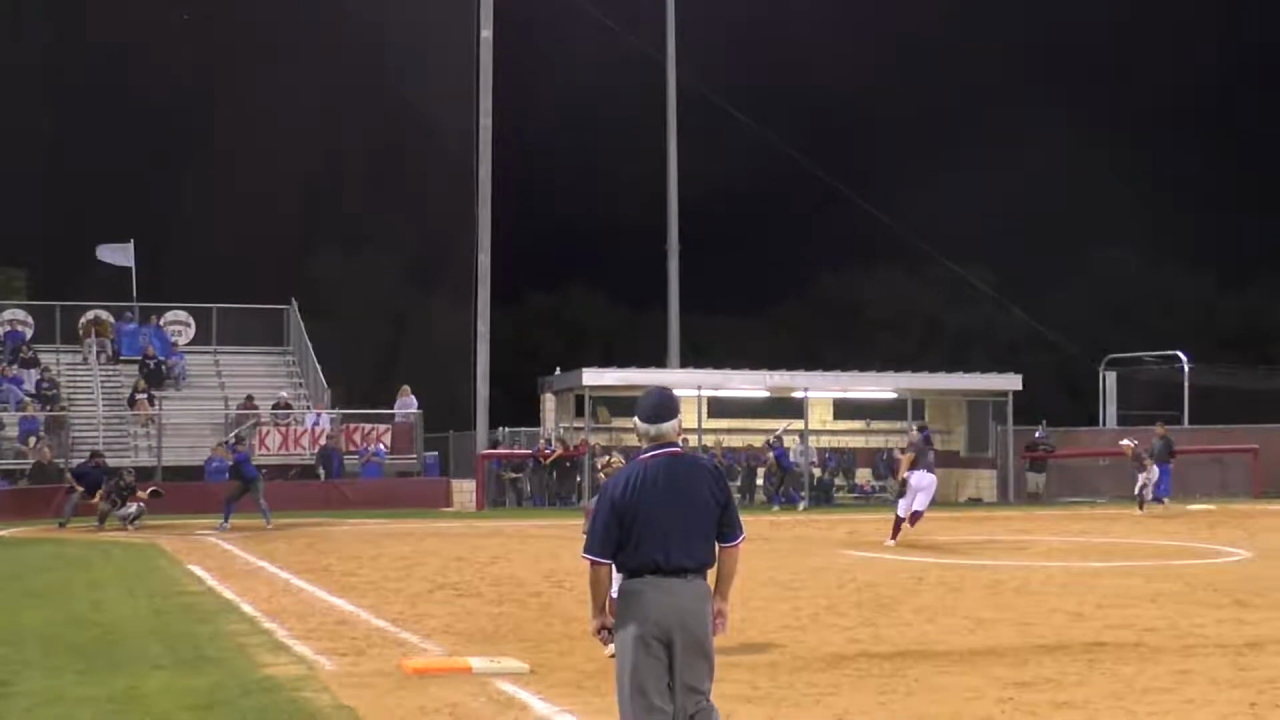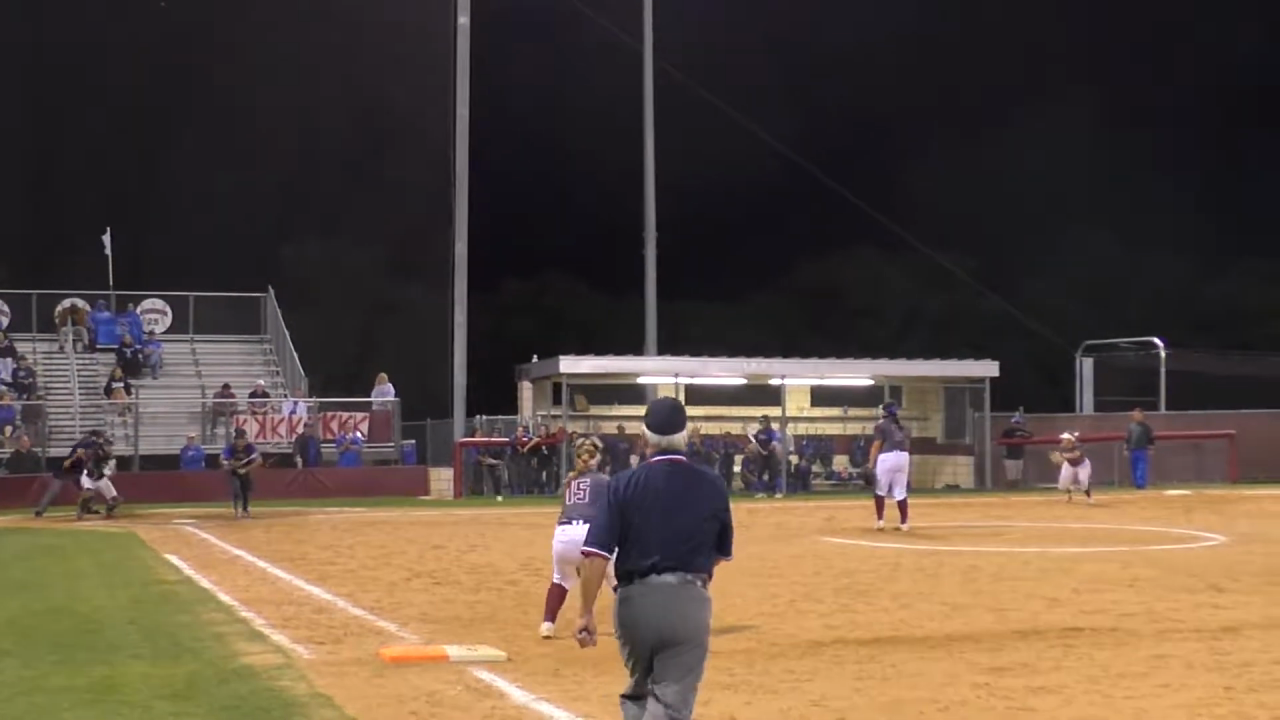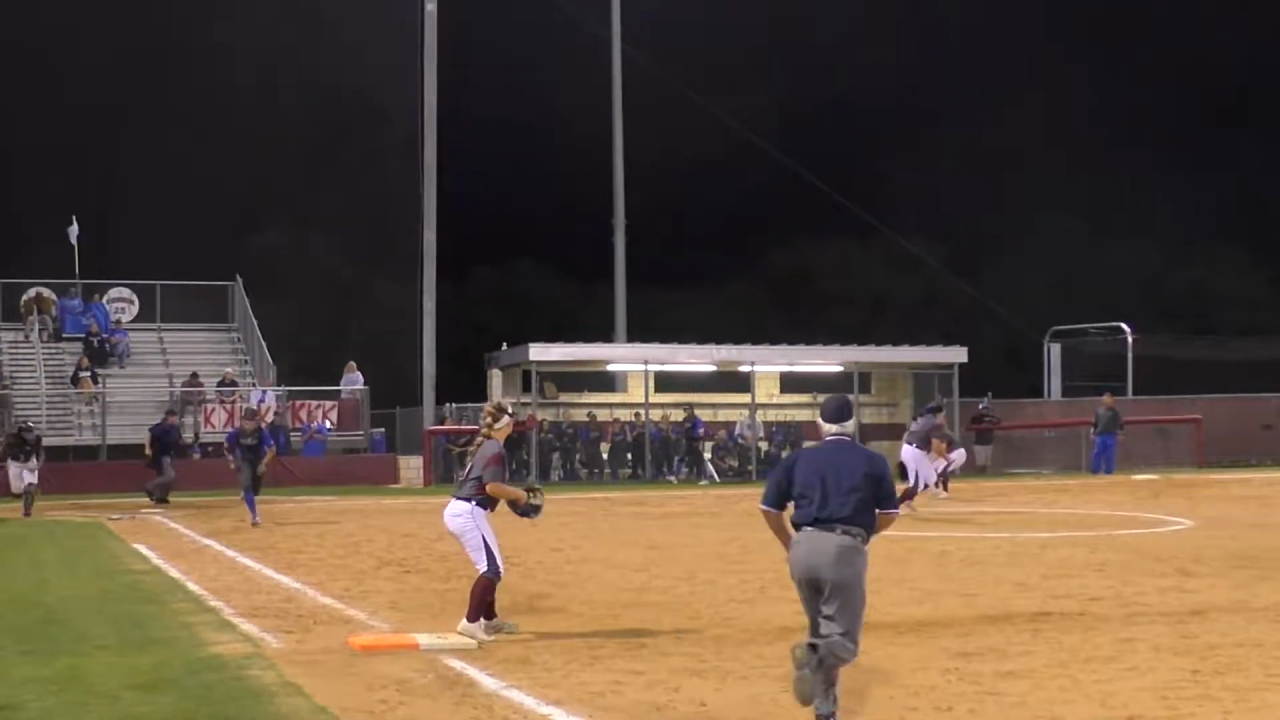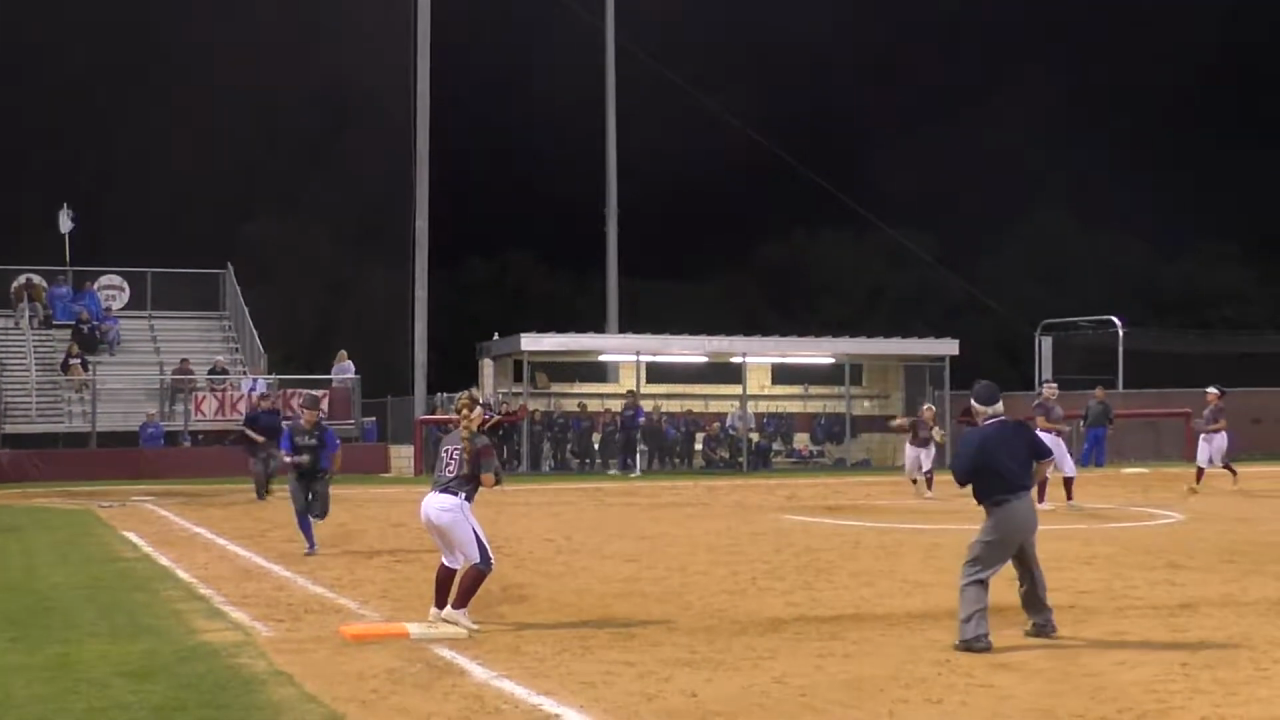
dt=1s
person 1, frame 1
left shoulder: (621, 481)
right shoulder: (709, 473)
left elbow: (601, 560)
right elbow: (730, 544)
left wrist: (599, 612)
right wrist: (721, 598)
left hip: (641, 599)
right hip: (694, 596)
person 1, frame 2
left shoulder: (623, 485)
right shoulder: (713, 486)
left elbow: (596, 552)
right elbow: (721, 554)
left wrist: (586, 613)
left hip: (636, 600)
right hip: (689, 602)
left knee: (638, 693)
person 1, frame 3
left shoulder: (800, 458)
right shoulder: (872, 461)
left elbow: (769, 506)
right elbow: (887, 515)
left wrist: (789, 544)
left hip: (804, 549)
right hip: (846, 551)
left knee: (821, 630)
right knee: (842, 641)
right ankle: (812, 657)
person 1, frame 4
left shoulder: (973, 439)
right shoulder: (1021, 430)
left elbow: (961, 478)
right elbow: (1047, 459)
left hip: (1001, 515)
right hip: (1025, 509)
left knee: (973, 574)
right knee: (1028, 567)
left ankle: (975, 635)
right ankle: (1043, 622)
person 2, frame 1
left shoulder: (596, 501)
right shoulder: (637, 493)
left elbow: (593, 536)
left hip: (619, 548)
right hip: (645, 545)
left knee: (617, 592)
left ankle: (616, 641)
person 2, frame 2
left shoulder: (570, 481)
right shoulder: (605, 481)
left hip: (564, 534)
left knee: (560, 580)
right knee: (618, 580)
left ankle: (548, 624)
person 2, frame 3
left shoulder: (487, 446)
right shoulder: (495, 450)
right elbow: (492, 487)
left wrist: (513, 495)
right wrist: (518, 494)
left hip: (459, 511)
right hip: (468, 513)
left knee: (492, 567)
right knee: (492, 569)
left ankle: (489, 619)
right ankle: (471, 623)
person 2, frame 4
left shoulder: (447, 439)
right shoulder: (481, 442)
right elbow: (487, 481)
right wrist: (494, 475)
left hip: (430, 504)
right hip: (453, 506)
left knee: (452, 558)
right knee: (482, 561)
left ankle: (438, 610)
right ankle: (456, 610)
